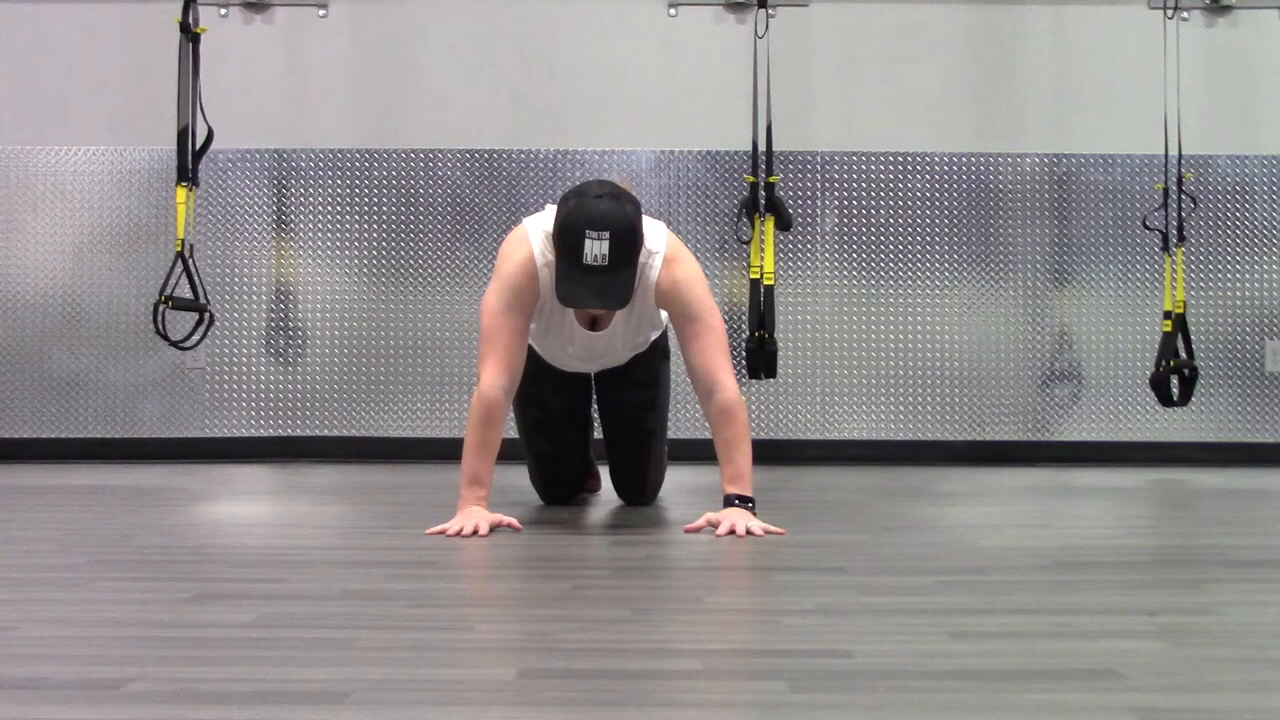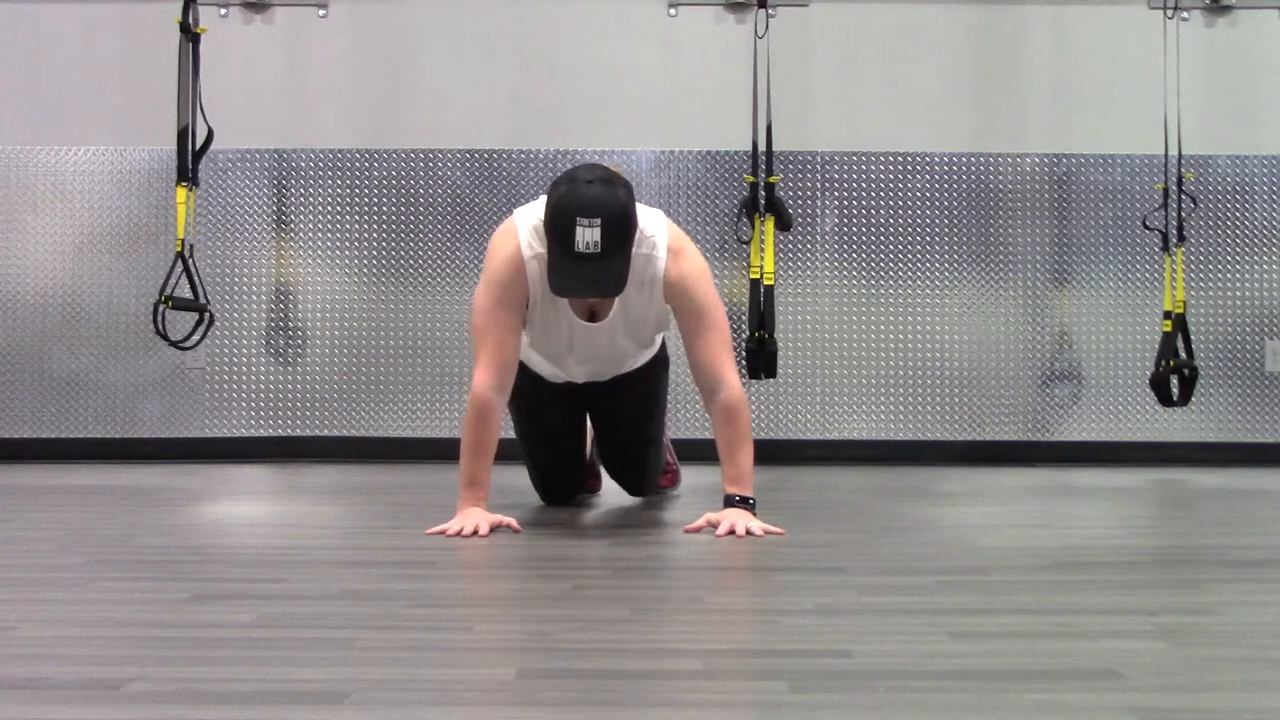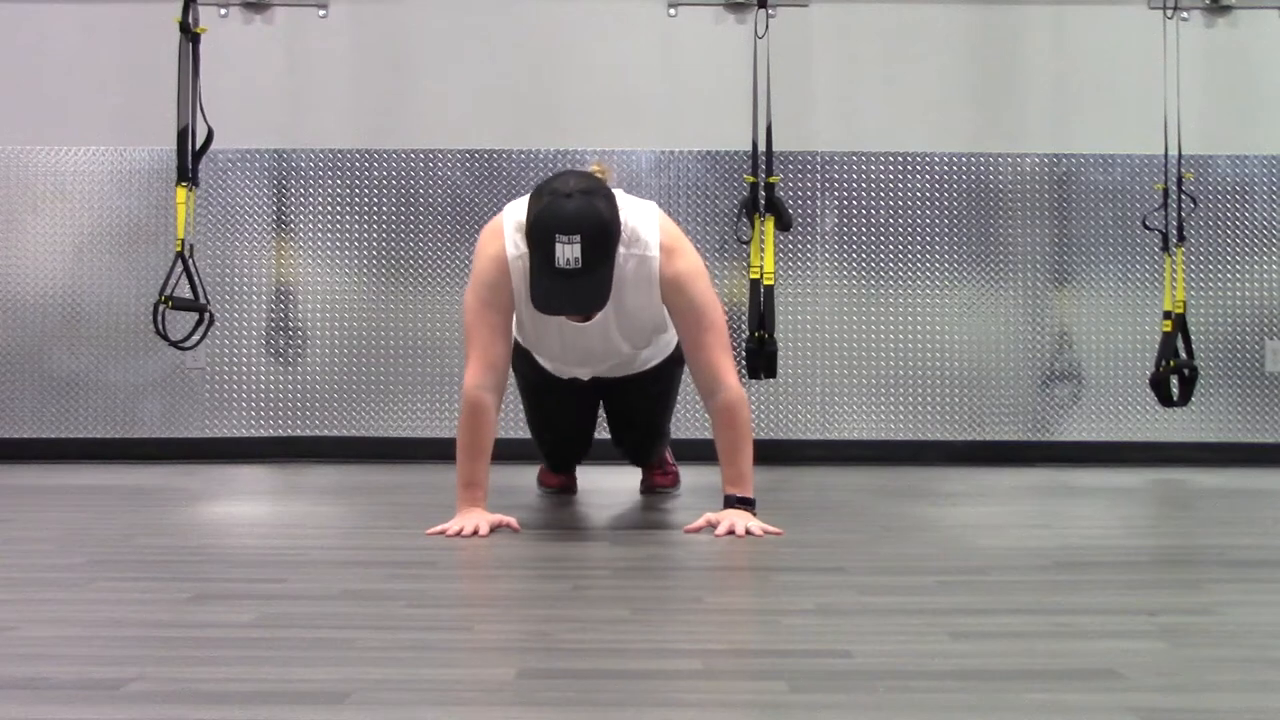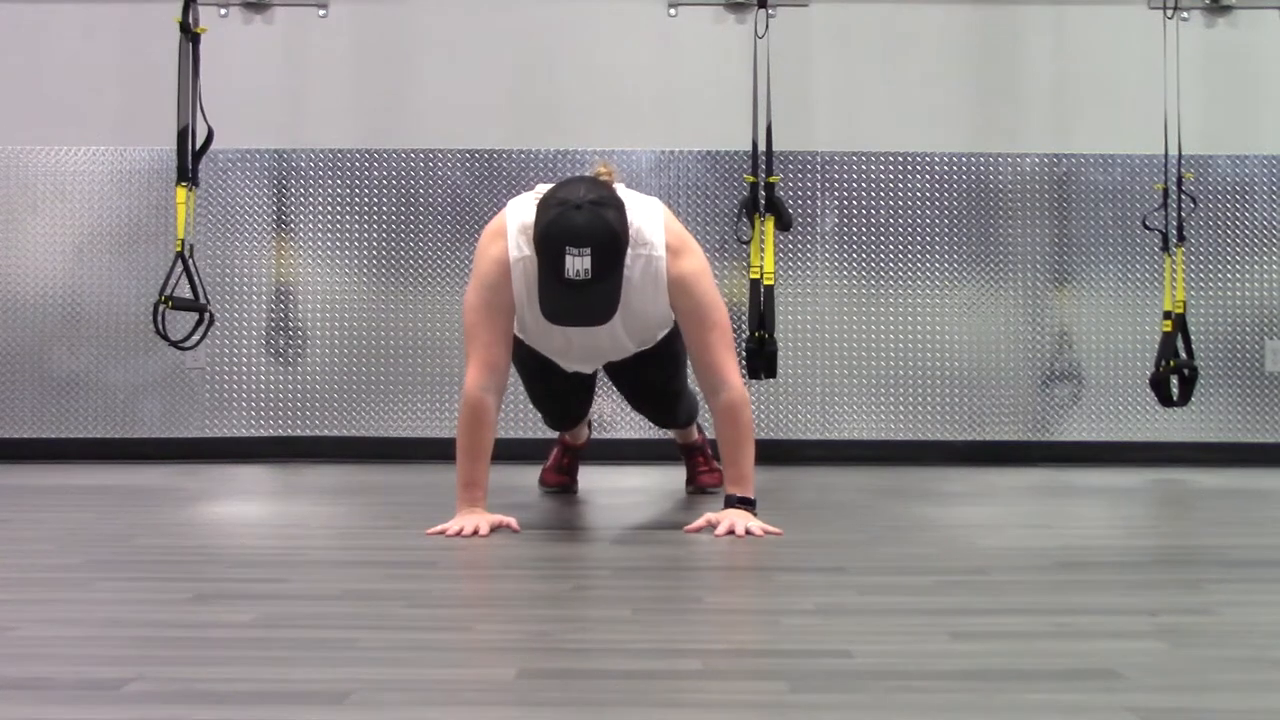
dt=0.5s
person 1, frame 1
left shoulder: (669, 262)
right shoulder: (525, 253)
left elbow: (720, 387)
right elbow: (493, 384)
left wrist: (739, 501)
right wrist: (472, 503)
left hip: (635, 351)
right hip: (546, 355)
left knee: (639, 491)
right knee: (557, 490)
right ankle: (578, 455)
person 1, frame 2
left shoulder: (672, 254)
right shoulder: (514, 247)
left elbow: (723, 384)
right elbow: (489, 384)
left wrist: (739, 501)
right wrist: (472, 504)
left hip: (631, 365)
right hip: (540, 367)
left knee: (640, 482)
right knee: (558, 492)
left ankle: (656, 443)
right ankle: (581, 445)
person 1, frame 3
left shoulder: (665, 249)
right shoulder: (501, 244)
left elbow: (721, 384)
right elbow: (481, 384)
left wrist: (739, 503)
right wrist: (471, 504)
left knee: (640, 446)
right knee: (559, 454)
left ankle: (656, 454)
right ankle: (564, 456)
person 1, frame 4
left shoulder: (669, 247)
right shoulder: (504, 243)
left elbow: (724, 383)
right elbow: (482, 384)
left wrist: (739, 502)
right wrist: (471, 505)
left ankle: (692, 440)
right ankle: (573, 439)
